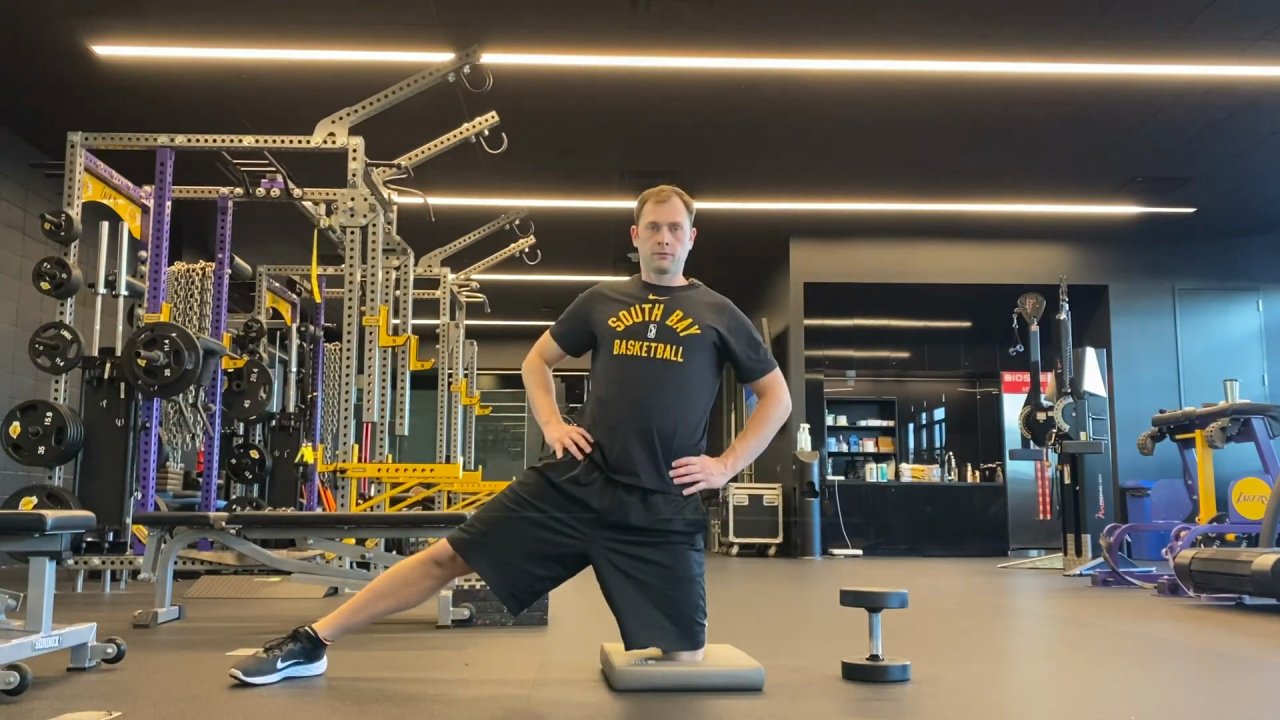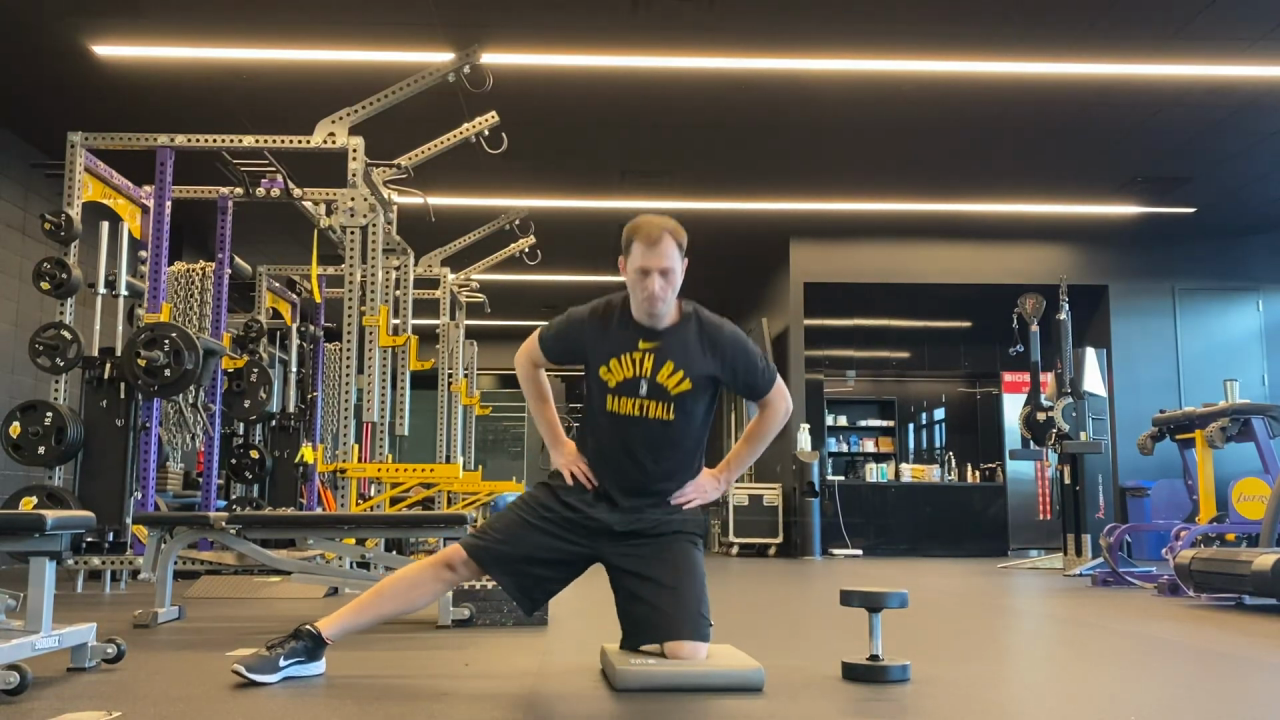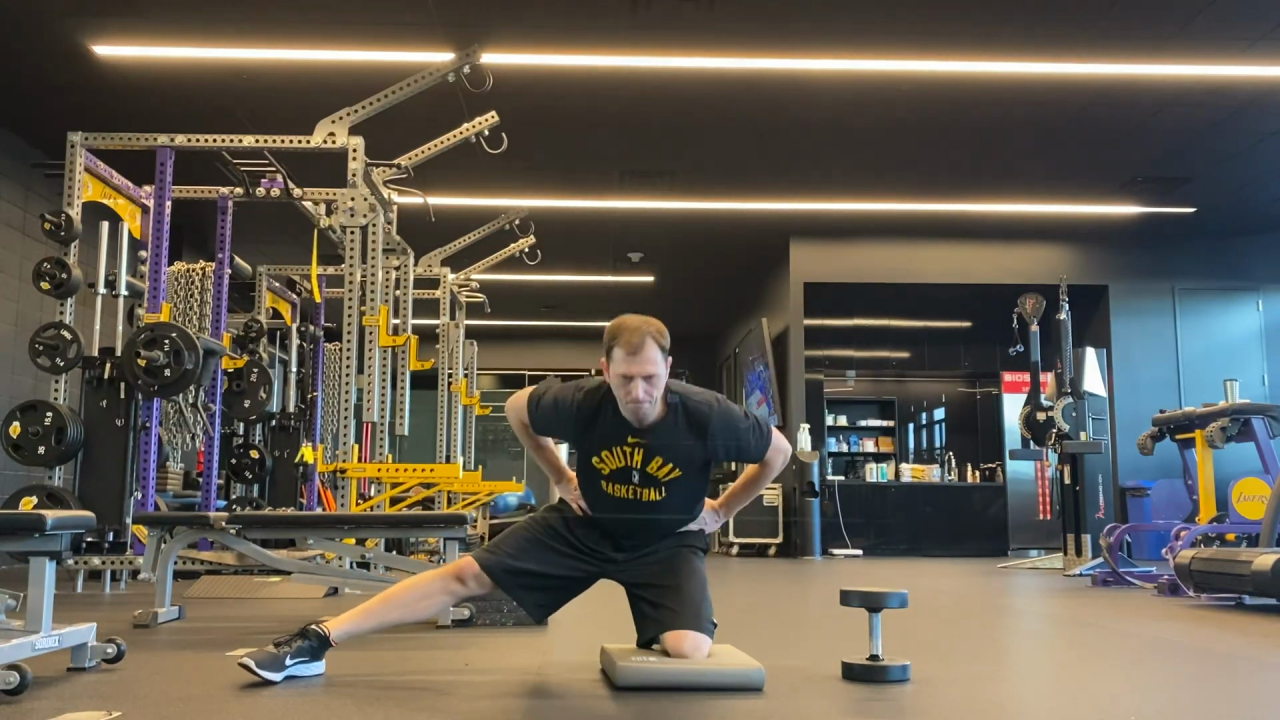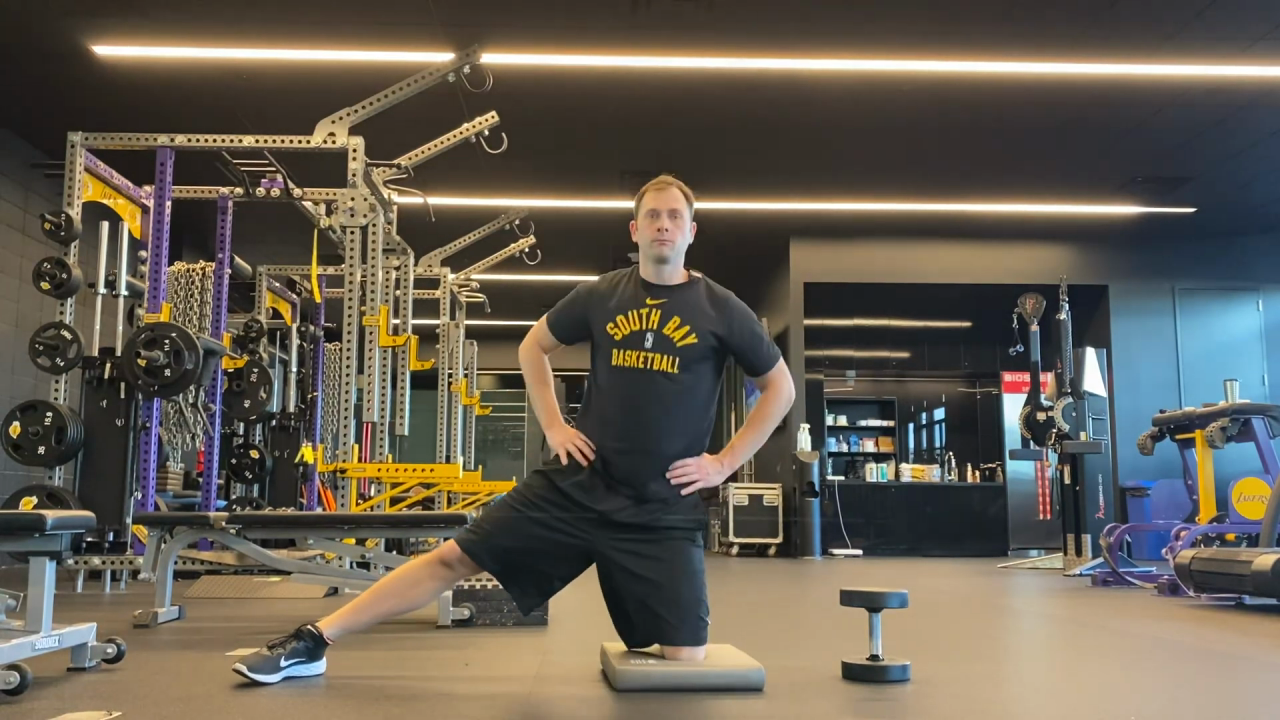
dt=0.5s
person 1, frame 1
left shoulder: (717, 312)
right shoulder: (603, 299)
left elbow: (777, 397)
right elbow: (537, 360)
left wrist: (728, 466)
right wrist: (551, 424)
left hip: (663, 504)
right hip: (576, 478)
left knee: (682, 657)
right knee: (447, 557)
right ankle: (309, 643)
person 1, frame 2
left shoulder: (716, 339)
right shoulder: (592, 322)
left elbow: (778, 403)
right elbow: (527, 359)
left wrist: (723, 476)
right wrist: (557, 443)
left hip: (663, 516)
right hip: (583, 495)
left knee: (688, 659)
right knee: (457, 561)
left ankle: (648, 641)
right ankle: (313, 641)
person 1, frame 3
left shoulder: (706, 416)
right shoulder: (580, 404)
left elbow: (778, 452)
right elbow: (516, 408)
left wrist: (720, 511)
right wrist: (562, 480)
left hip: (666, 543)
right hip: (585, 526)
left knee: (689, 654)
right knee: (463, 575)
right ankle: (313, 641)
person 1, frame 4
left shoulder: (721, 309)
right shoulder: (602, 295)
left elbow: (780, 387)
right elbow: (534, 346)
left wrist: (725, 462)
right wrist: (553, 425)
left hip: (664, 505)
right hip: (578, 481)
left knee: (685, 658)
right knee: (454, 558)
right ankle: (313, 641)
